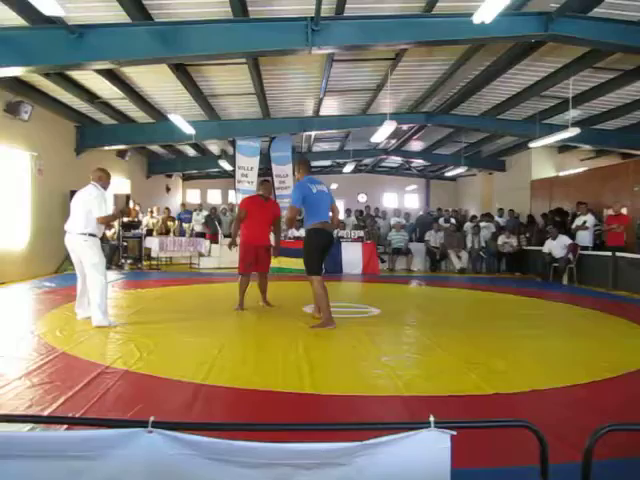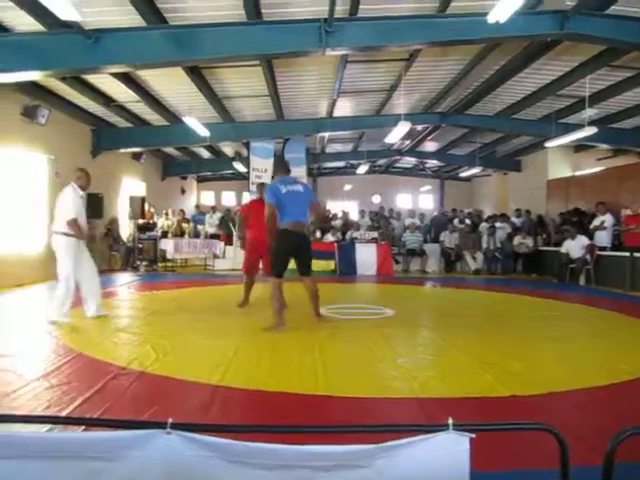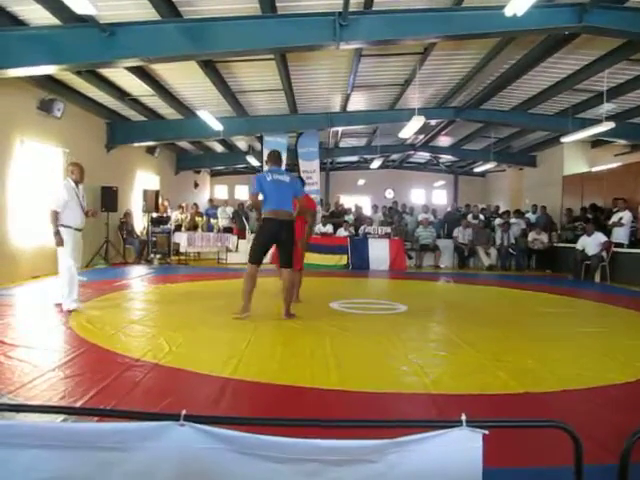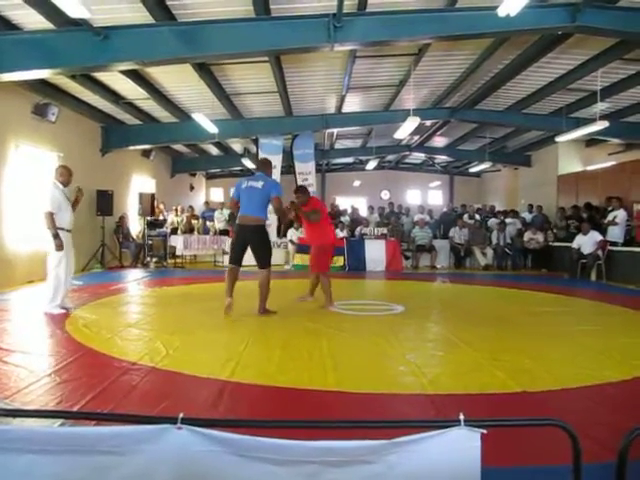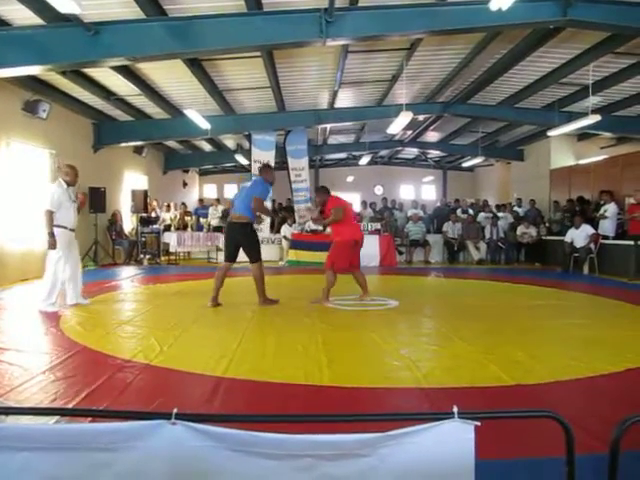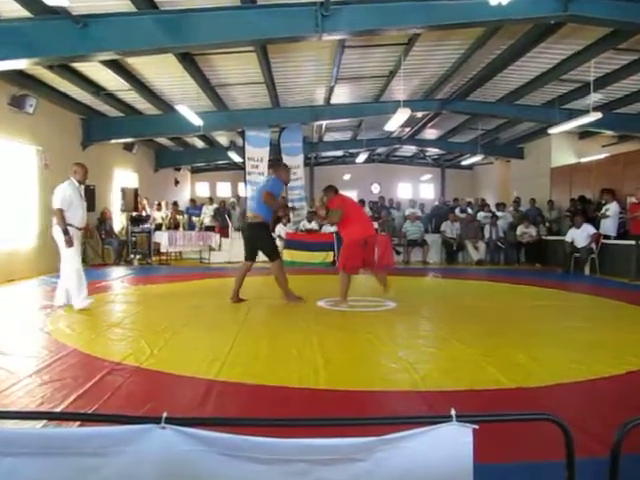
dt=0.7s
person 1, frame 1
left shoulder: (300, 186)
right shoulder: (323, 186)
left elbow: (292, 215)
right elbow: (335, 214)
left wrist: (288, 225)
left hip: (315, 233)
right hip: (328, 233)
left knee: (315, 277)
right knee: (315, 274)
left ankle: (328, 319)
right ankle: (318, 309)
person 1, frame 2
left shoulder: (272, 187)
right shoulder: (304, 186)
left elbow: (269, 214)
right elbow: (319, 211)
left wrist: (272, 233)
right wrist: (310, 225)
left hip: (286, 234)
right hip: (303, 235)
left knee: (275, 278)
right knee: (307, 276)
left ankle: (279, 321)
right ankle: (317, 312)
person 1, frame 3
left shoulder: (261, 177)
right shoulder: (293, 179)
left elbow: (253, 200)
right elbow: (302, 205)
left wrist: (259, 208)
left hip: (269, 223)
right hip: (287, 225)
left knee: (253, 265)
right knee: (287, 269)
left ankle: (245, 308)
right ankle: (287, 310)
person 1, frame 4
left shoulder: (242, 182)
right shoulder: (272, 184)
left elbow: (232, 205)
right elbow: (277, 205)
right wrist: (282, 214)
left hip: (241, 227)
right hip: (258, 229)
left knee: (233, 265)
right knee: (264, 270)
left ankle: (229, 296)
right ankle: (262, 308)
person 1, frame 5
left shoulder: (247, 184)
right shoulder: (264, 185)
left elbow: (232, 204)
right elbow: (256, 206)
right wrist: (270, 213)
left hip: (231, 225)
right hip: (244, 227)
left knee: (227, 262)
right knee: (256, 262)
left ankle: (214, 298)
right ankle: (262, 298)
person 1, frame 6
left shoulder: (267, 183)
right shoulder: (276, 182)
right elbow: (266, 198)
left wrist: (278, 208)
right wrist: (281, 206)
left hip: (248, 226)
right hip: (259, 226)
left knee: (248, 262)
right knee: (275, 260)
left ankle: (235, 295)
right ankle: (288, 294)
person 2, frame 1
left shoulder: (82, 192)
right shoulder: (97, 194)
right elbow: (101, 220)
left wrist: (105, 224)
right wrist: (119, 215)
left hip: (72, 237)
right hip: (86, 239)
left knee: (85, 276)
right knee: (98, 277)
left ankle: (83, 311)
right ankle: (100, 318)
person 2, frame 2
left shoulder: (77, 194)
right shoulder: (70, 194)
right elbow: (71, 222)
left wrist: (84, 236)
right wrist: (86, 237)
left hip: (74, 240)
right hip: (66, 240)
left knee: (88, 272)
right knee: (68, 278)
left ankle: (93, 309)
right ankle: (58, 314)
person 2, frame 3
left shoulder: (79, 189)
right shoulder: (64, 189)
right elbow: (53, 212)
left wrist: (88, 213)
right wrist: (56, 234)
left hip: (76, 232)
right hip: (65, 232)
left knee: (71, 266)
right knee: (69, 266)
left ankle: (64, 299)
right ankle: (69, 302)
person 2, frame 4
left shoulder: (62, 191)
right shoulder: (53, 191)
left elbow: (68, 211)
right elbow: (48, 215)
left wrist: (77, 199)
right wrist: (56, 237)
left hip: (65, 234)
right hip: (58, 235)
left knee: (67, 269)
right knee: (56, 271)
left ankle: (60, 302)
right ankle: (52, 305)
person 2, frame 5
left shoulder: (70, 190)
right shoulder: (56, 189)
left elbow: (73, 212)
right elbow: (48, 213)
left wrist: (81, 203)
right wrist: (51, 235)
left hip: (69, 233)
right hip: (59, 232)
left knee: (74, 266)
right knee: (55, 269)
left ankle: (74, 297)
right ankle: (47, 303)
person 2, frame 6
left shoulder: (79, 189)
right shoulder: (65, 188)
right elbow: (58, 212)
left wrist: (86, 228)
right wrist: (66, 233)
left hip: (75, 231)
right hip: (65, 231)
left knee: (70, 265)
right knee: (73, 264)
left ankle: (62, 299)
right ankle: (80, 299)
person 3, frame 1
left shoulder: (274, 206)
right shoulder: (247, 201)
left elbow: (277, 226)
right elbow: (238, 220)
left wrist: (277, 245)
right wrist: (233, 238)
left hip: (264, 245)
right hip: (248, 243)
left knee: (263, 273)
right knee: (245, 273)
left ankle: (264, 299)
right ankle: (240, 301)
person 3, frame 2
right shoulder: (248, 206)
right elbow: (241, 225)
right wrist: (242, 239)
left hip: (269, 244)
right hip: (253, 244)
right knee: (249, 272)
right ankle: (246, 298)
person 3, frame 3
left shoulder: (308, 202)
left elbow: (311, 222)
left wrist: (305, 240)
left hip: (298, 239)
left knee: (295, 267)
right knee: (279, 261)
left ankle: (296, 295)
right ankle: (291, 285)
person 3, frame 4
left shoulder: (315, 204)
right shoulder: (303, 206)
left elbow: (314, 219)
right elbow: (301, 221)
left wrist: (299, 211)
left hip: (324, 242)
right hip: (316, 241)
left knee: (321, 270)
right knee: (315, 268)
left ankle: (328, 301)
right ankle: (310, 294)
person 3, frame 5
left shoulder: (332, 201)
right shoulder: (336, 202)
left elbow: (339, 216)
right elbow: (331, 219)
left wrist: (324, 222)
right wrist: (320, 217)
left hip: (345, 239)
right hip: (356, 237)
left knee: (331, 267)
right knee: (354, 267)
left ankle: (324, 297)
right ankle: (365, 293)
person 3, frame 6
left shoulder: (336, 201)
right shoulder: (346, 200)
left elbow: (336, 219)
left wrist: (324, 220)
right wrist: (325, 214)
left hip: (355, 238)
right hip: (369, 234)
left knee: (344, 268)
right knee: (372, 265)
left ankle: (343, 299)
right ankle: (387, 290)
